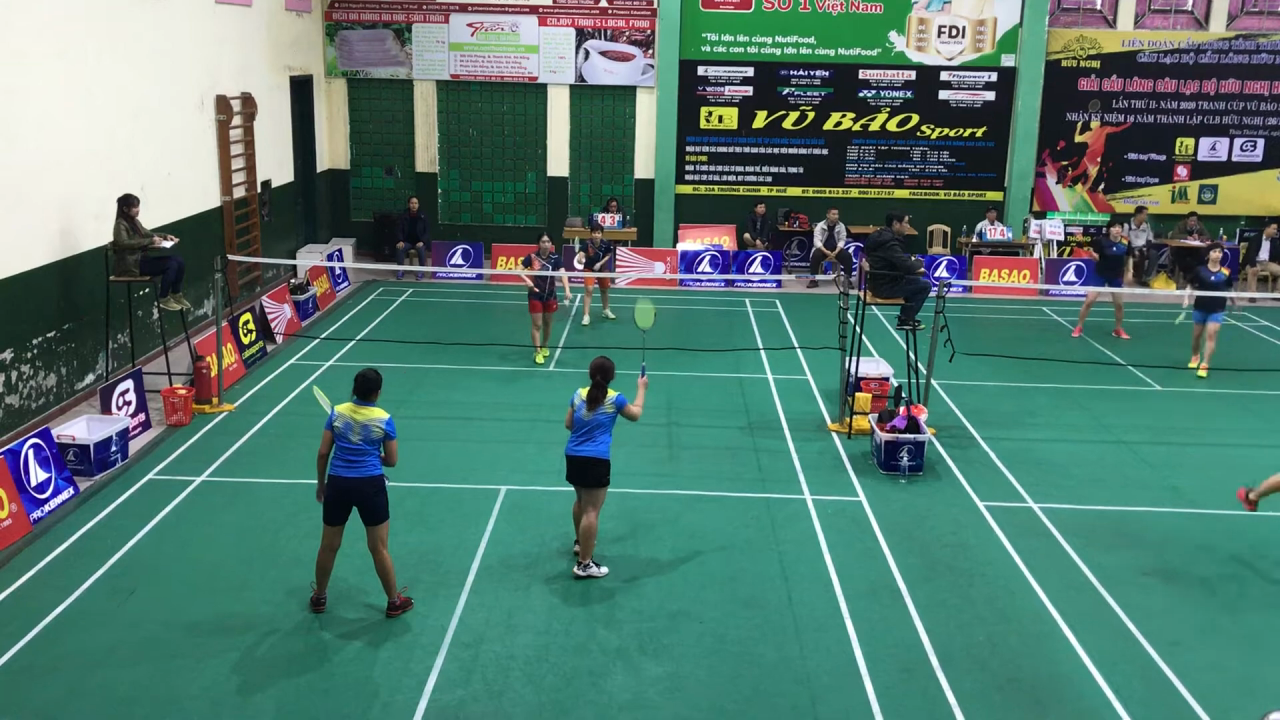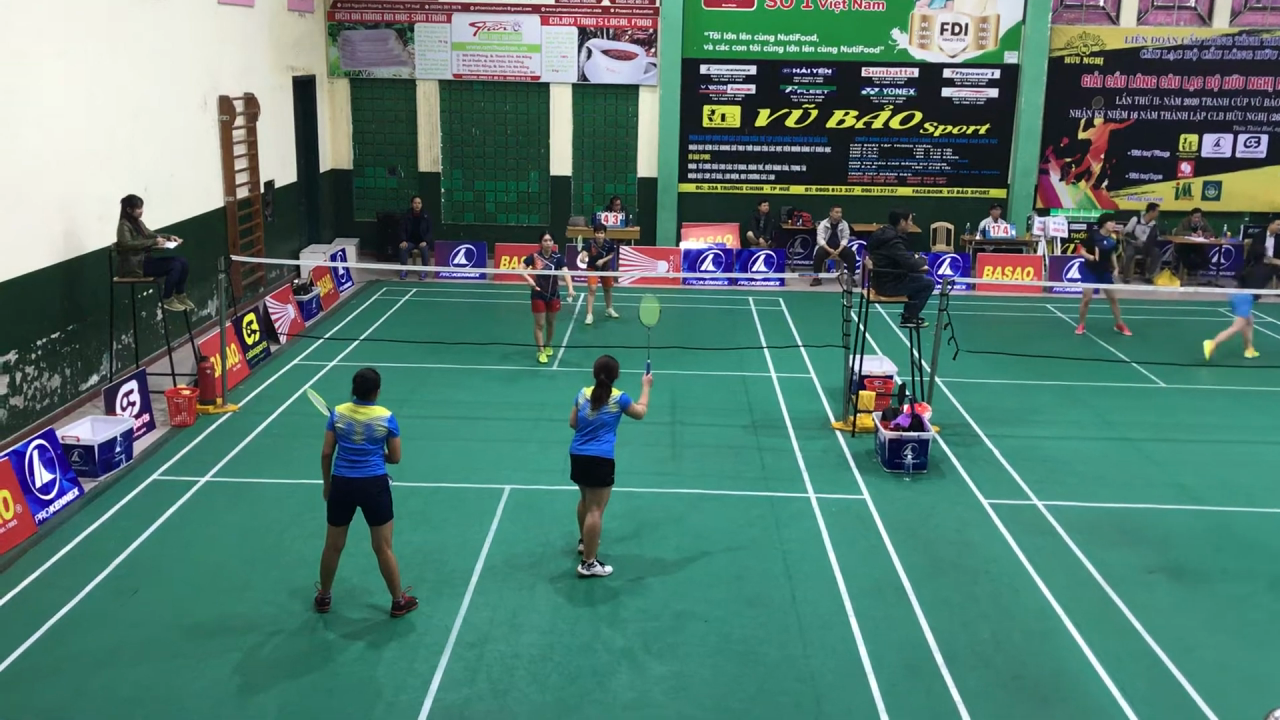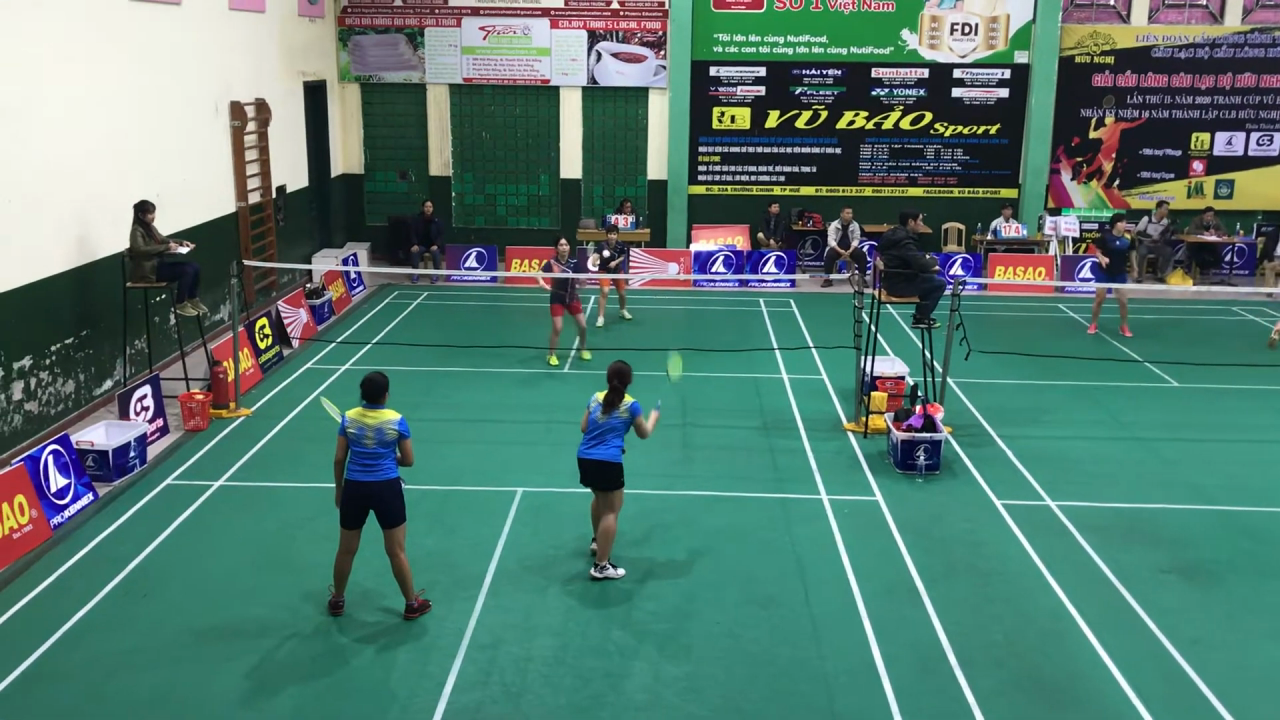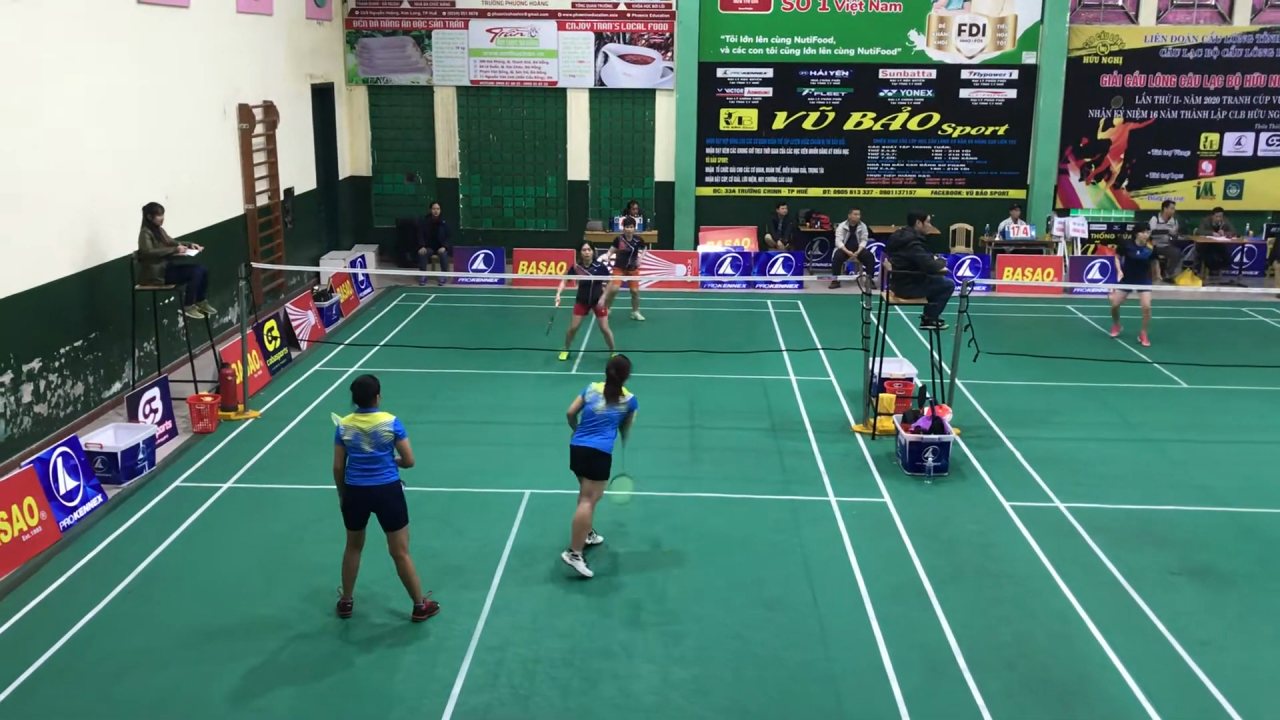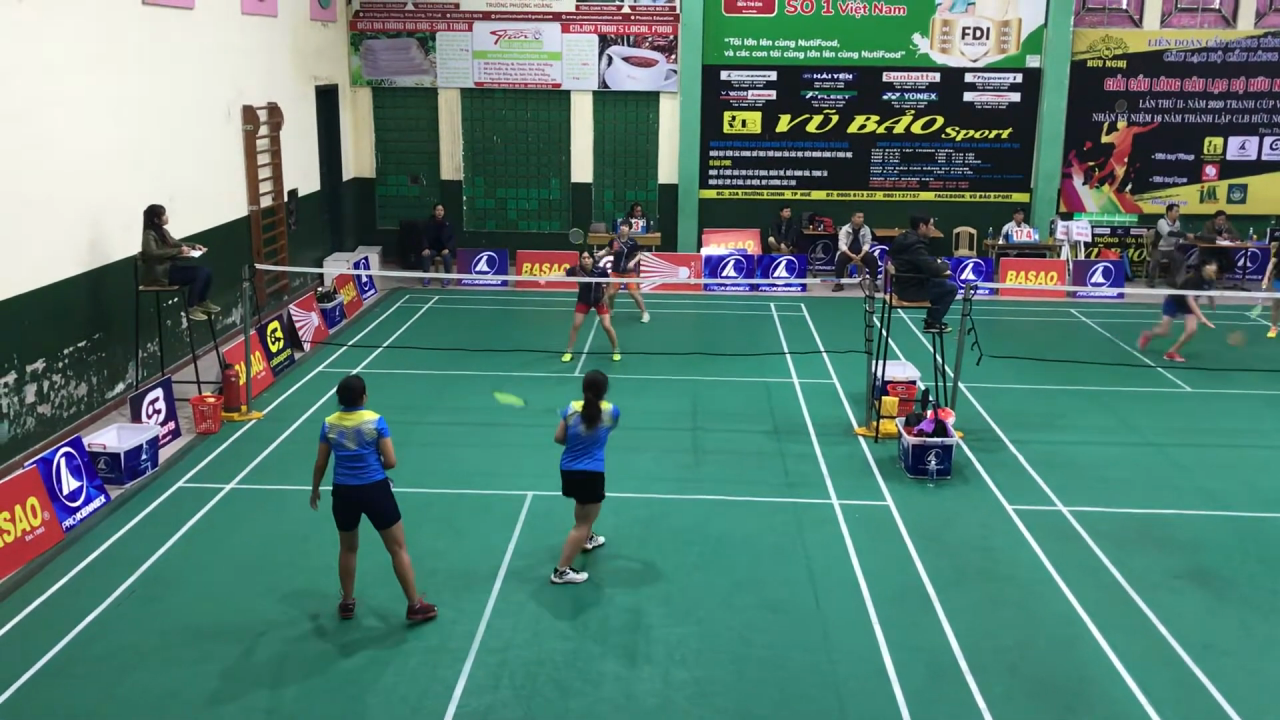
dt=0.5s
person 1, frame 1
left shoulder: (337, 412)
right shoulder: (384, 419)
left elbow: (323, 453)
right elbow: (391, 461)
left wrist: (321, 483)
left hip: (338, 484)
right hip: (370, 486)
left knee: (328, 546)
right knee: (379, 549)
left ankle: (319, 597)
right ankle: (394, 602)
person 1, frame 2
left shoulder: (338, 413)
right shoulder: (386, 417)
left elbow: (326, 453)
right elbow: (395, 458)
left wrist: (327, 483)
left hip: (342, 484)
right hip: (374, 485)
left knee: (333, 546)
right knee: (383, 549)
left ankle: (323, 597)
right ankle: (398, 601)
person 1, frame 3
left shoulder: (348, 418)
right shoulder: (396, 421)
left elbow: (339, 459)
right elbow: (408, 460)
left wrist: (338, 489)
left hip: (354, 488)
right hip: (387, 488)
left knee: (346, 550)
right knee: (396, 551)
left ankle: (337, 600)
right ankle: (412, 604)
person 1, frame 4
left shoulder: (344, 426)
right shoulder: (391, 422)
left elbow: (338, 467)
right elbow: (409, 461)
left wrist: (342, 495)
left hip: (355, 493)
right hip: (387, 492)
left knee: (353, 548)
right knee: (401, 553)
left ankle: (346, 601)
right ankle: (420, 606)
person 1, frame 5
left shoulder: (329, 424)
right shoulder: (375, 421)
left elbow: (320, 464)
right elbow: (390, 462)
left wrist: (315, 490)
left hip: (343, 492)
right hip: (375, 490)
left knee: (347, 548)
right knee: (398, 549)
left ankle: (347, 603)
right ankle: (415, 606)
person 2, frame 1
left shoulder: (579, 395)
right shoulder: (615, 399)
left elbow: (569, 423)
right elbow: (635, 414)
right wrist: (641, 389)
left hip: (573, 456)
right hip: (596, 460)
left knee: (581, 502)
right knee: (591, 511)
left ankle: (580, 542)
right ankle: (584, 564)
person 2, frame 2
left shoulder: (583, 394)
right shoulder: (619, 398)
left elbow: (573, 423)
right elbow: (640, 412)
right wrist: (646, 387)
left hip: (577, 455)
right hip: (600, 459)
left knee: (585, 501)
right knee: (595, 510)
left ankle: (584, 541)
right ankle: (588, 563)
person 2, frame 3
left shoulder: (595, 398)
right shoulder: (631, 405)
right elbow: (644, 433)
right wrist: (654, 416)
left hip: (584, 458)
right hip: (607, 463)
left knee: (599, 499)
right knee: (610, 513)
left ankle: (597, 541)
right ankle: (601, 566)
person 2, frame 4
left shoulder: (591, 389)
right shoulder: (629, 399)
left elbow: (570, 413)
right elbow: (625, 428)
right wrist: (623, 442)
left hip: (577, 446)
right hip: (598, 452)
left knee: (587, 494)
right knee: (588, 501)
left ankle: (586, 533)
right ankle: (574, 553)
person 2, frame 5
left shoulder: (571, 408)
right shoulder: (610, 411)
left elbow: (559, 438)
left hip: (568, 469)
right hip: (590, 473)
left knee: (583, 507)
right knee: (584, 522)
left ankle: (587, 539)
right ankle: (562, 570)
